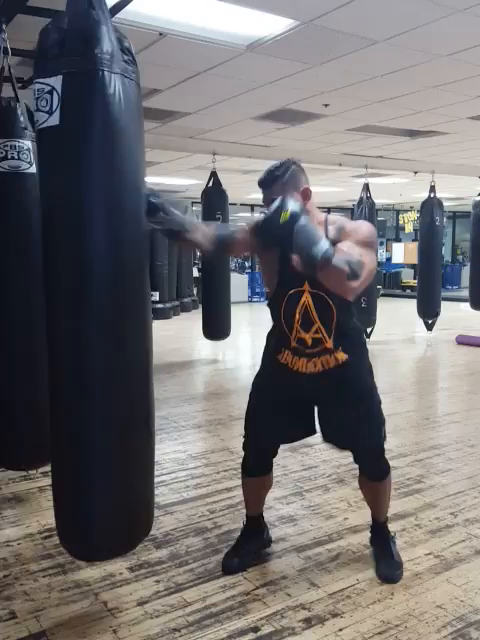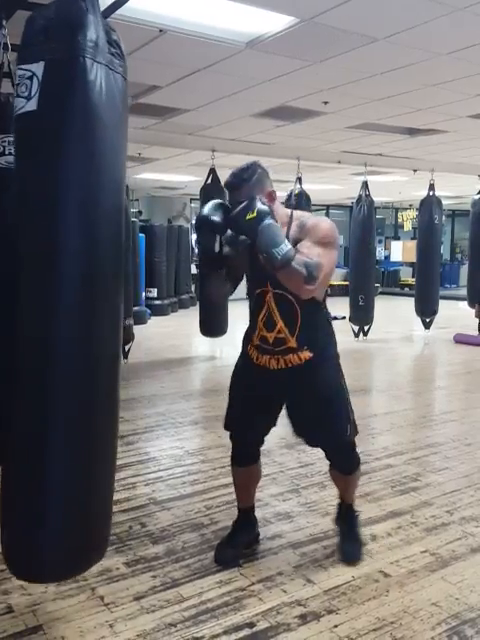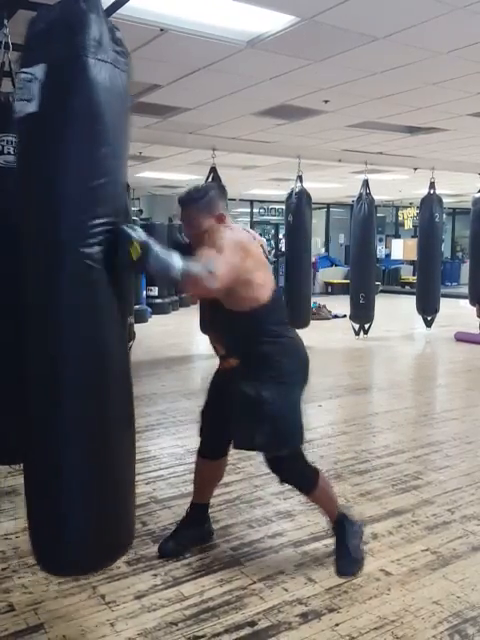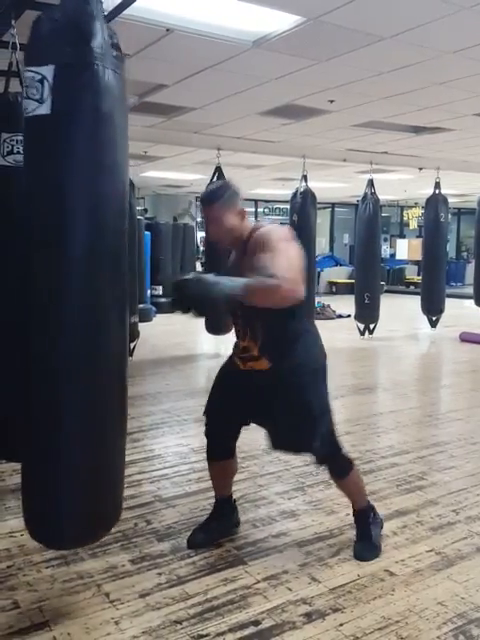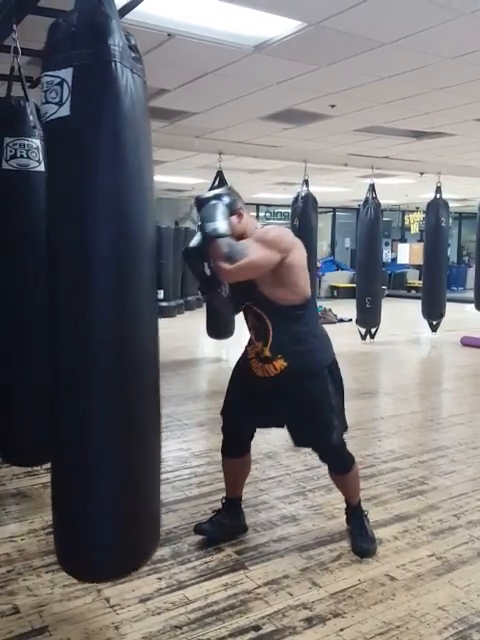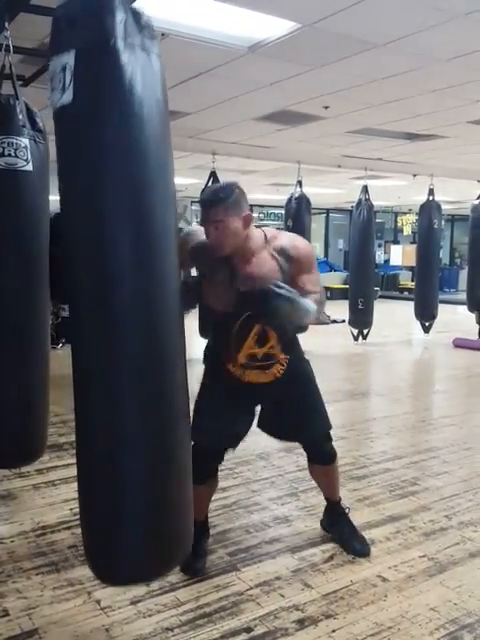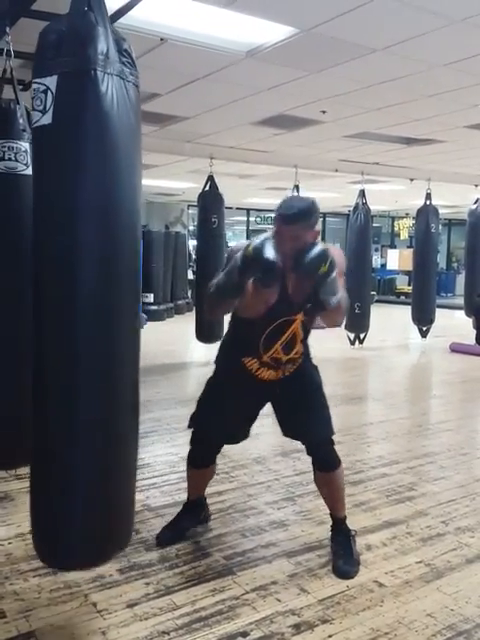
dt=0.7s
person 1, frame 1
left shoulder: (356, 231)
right shoulder: (265, 231)
left elbow: (349, 281)
right elbow: (211, 240)
left wrist: (302, 228)
right wrist: (172, 219)
left hip: (343, 360)
right hip: (281, 357)
left knee: (370, 452)
right knee: (257, 450)
left ankle: (381, 534)
right ankle: (254, 533)
person 1, frame 2
left shoulder: (316, 229)
right shoulder: (242, 233)
left elbow: (306, 284)
left wrist: (266, 230)
left hip: (311, 357)
right hip: (257, 354)
left knee: (340, 445)
right knee: (244, 443)
left ankle: (347, 516)
right ankle: (245, 524)
person 1, frame 3
left shoulder: (229, 241)
right shoulder: (223, 245)
left elbow: (200, 282)
left wrist: (147, 247)
left hip: (274, 365)
right hip: (244, 363)
left knee: (285, 461)
right knee: (212, 438)
left ankle: (345, 528)
right ankle: (197, 523)
person 1, frame 4
left shoulder: (273, 236)
right shoulder: (243, 248)
left elbow: (280, 288)
left wrist: (217, 287)
right wrist: (204, 295)
left hip: (295, 362)
right hip: (250, 358)
left knee: (324, 449)
right knee: (218, 432)
left ankle: (366, 517)
right ankle: (224, 513)
person 1, frame 5
left shoulder: (275, 238)
right shoulder: (240, 248)
left elbow: (227, 269)
right elbow: (227, 294)
left wrist: (213, 221)
left hip: (306, 363)
right hip: (260, 359)
left knee: (329, 447)
right knee: (234, 432)
left ankle: (356, 515)
right ankle: (232, 513)
person 1, frame 6
left shoulder: (292, 250)
right shoulder: (202, 248)
left elbow: (316, 305)
left wrist: (294, 305)
left hip: (284, 364)
right hip: (227, 372)
left knee: (318, 443)
right knee: (206, 452)
left ankle: (335, 516)
right ankle: (198, 533)
person 1, frame 7
left shoulder: (328, 259)
right shoulder: (251, 256)
left elbow: (336, 317)
right elbow: (212, 306)
left wrist: (326, 280)
right wrist: (238, 273)
left hip: (294, 367)
right hip: (239, 366)
left knee: (323, 449)
right knee: (204, 442)
left ankle: (341, 532)
right ankle: (194, 509)
